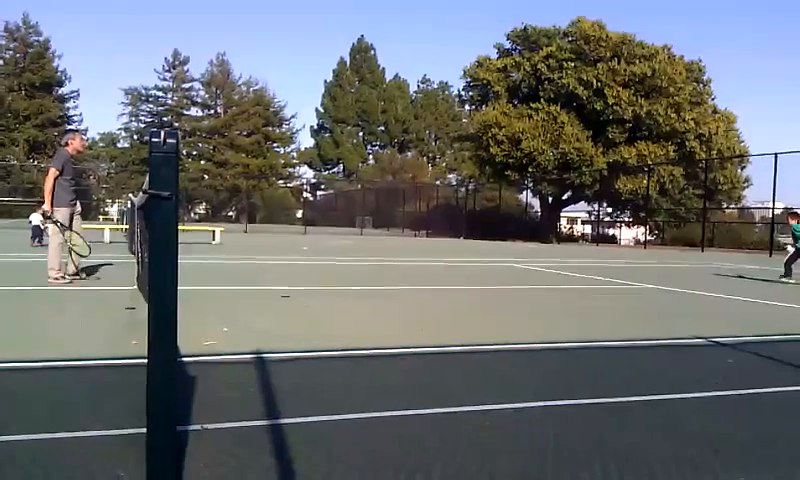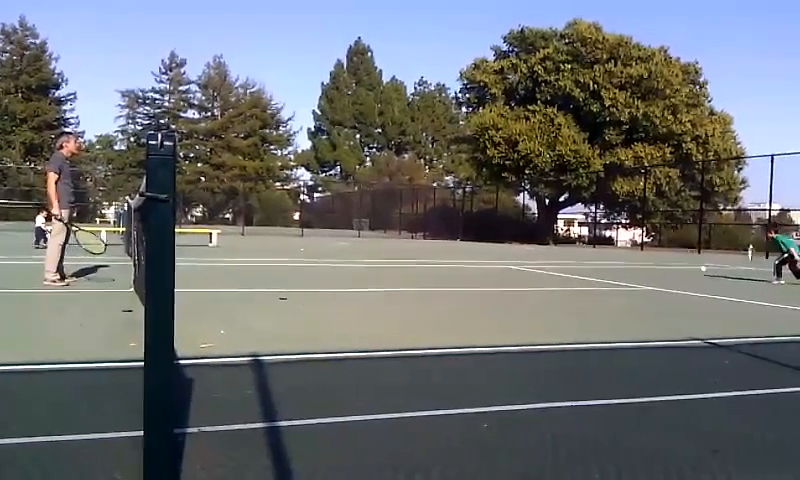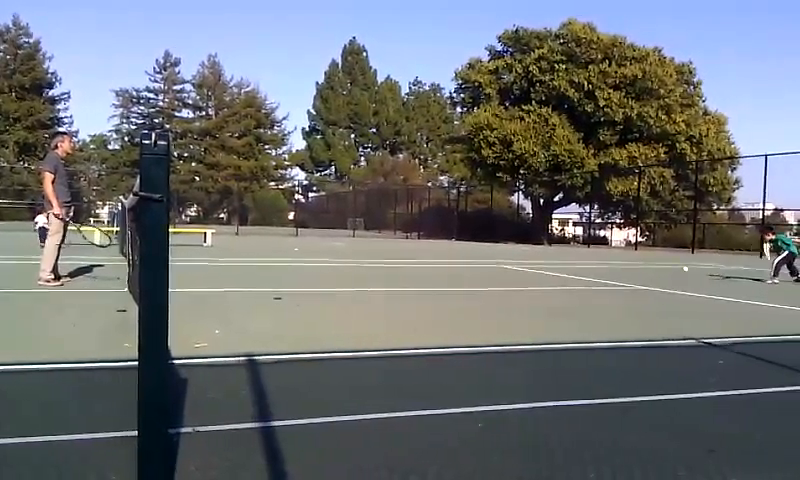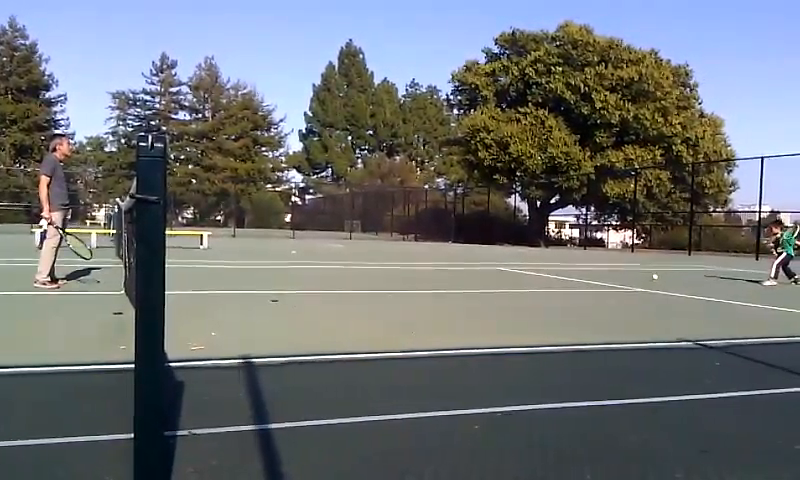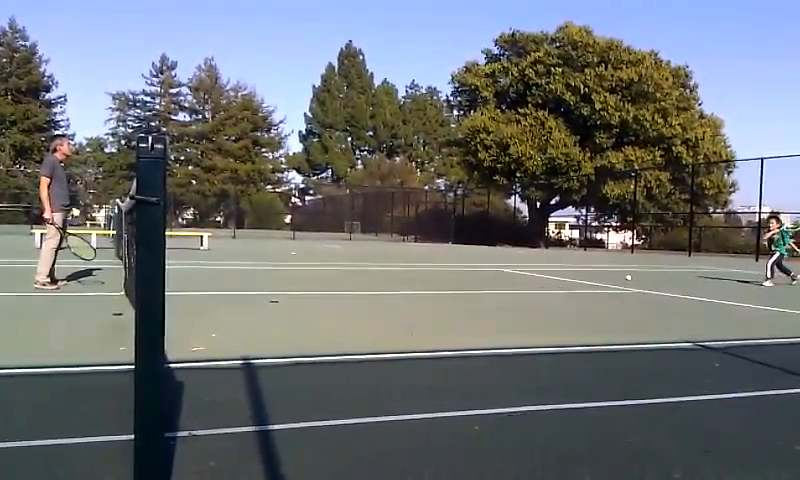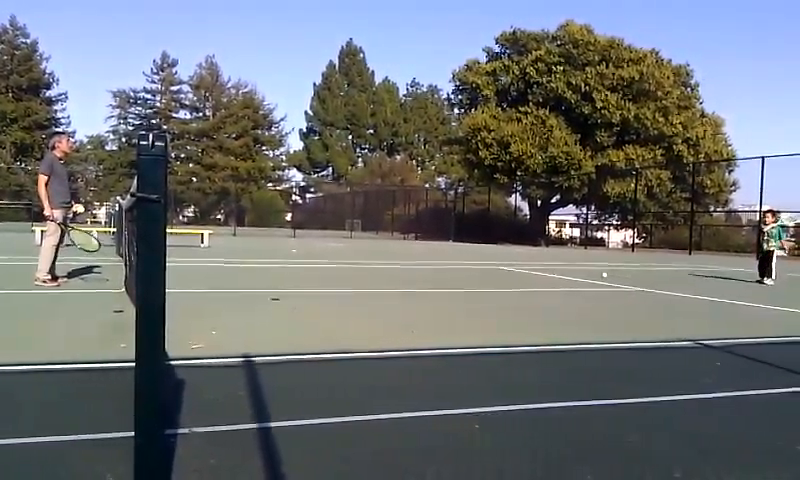
dt=0.4s
person 1, frame 1
left shoulder: (69, 157)
right shoulder: (62, 155)
right elbow: (50, 178)
right wrist: (47, 202)
left hip: (72, 204)
right hip: (61, 205)
right knee: (58, 238)
left ankle: (72, 270)
right ankle: (54, 274)
person 1, frame 2
left shoulder: (64, 160)
right shoulder: (57, 158)
right elbow: (51, 183)
right wrist: (55, 206)
left hip: (67, 207)
right hip: (61, 207)
left knee: (63, 241)
right knee: (56, 240)
left ankle: (59, 273)
right ankle: (50, 276)
person 1, frame 3
left shoulder: (59, 160)
right shoulder: (52, 158)
right elbow: (47, 183)
right wrist: (55, 205)
left hip: (64, 207)
right hip: (57, 207)
left knee: (58, 241)
right knee: (53, 239)
left ankle: (53, 273)
right ankle: (45, 276)
person 1, frame 4
left shoulder: (58, 163)
right shoulder: (50, 160)
right elbow: (42, 185)
right wrist: (46, 208)
left hip: (61, 210)
right hip: (54, 210)
left knee: (55, 243)
right knee: (51, 242)
left ankle: (50, 276)
right ankle: (41, 278)
person 1, frame 5
left shoulder: (59, 164)
right shoulder: (50, 161)
right elbow: (43, 186)
left wrist: (68, 208)
right wrist: (47, 210)
left hip: (61, 211)
right hip: (54, 211)
left knee: (55, 244)
right knee: (51, 243)
left ankle: (49, 277)
right ankle: (41, 279)
person 1, frame 6
left shoulder: (61, 162)
right shoulder: (49, 159)
right elbow: (41, 184)
left wrist: (72, 204)
right wrist: (47, 207)
left hip: (63, 208)
right hip: (55, 208)
left knee: (57, 241)
right knee: (51, 240)
left ankle: (50, 273)
right ankle: (41, 276)
